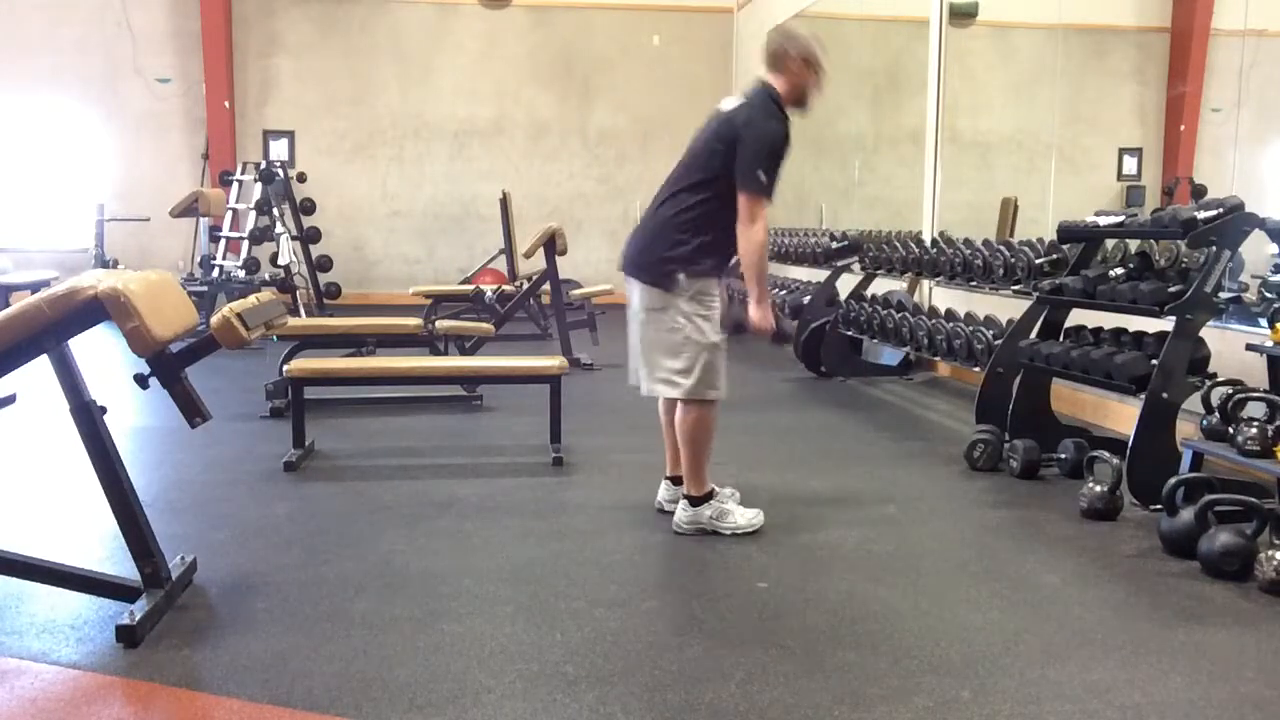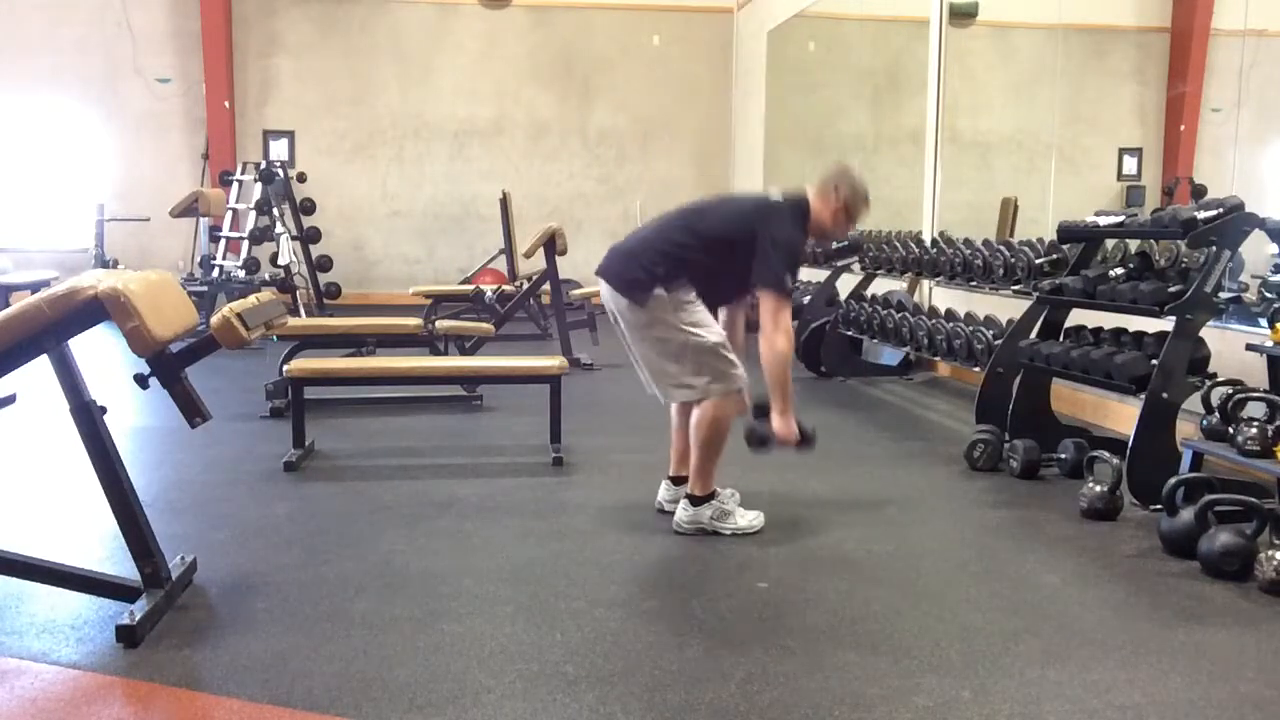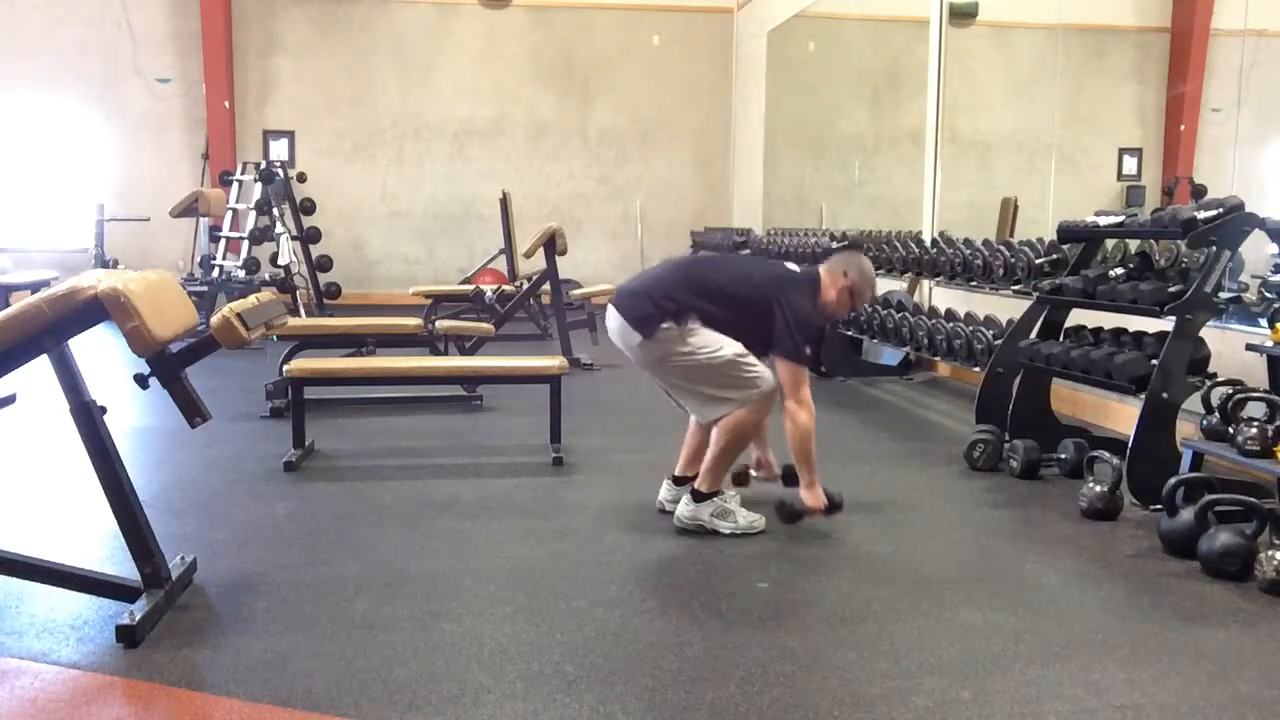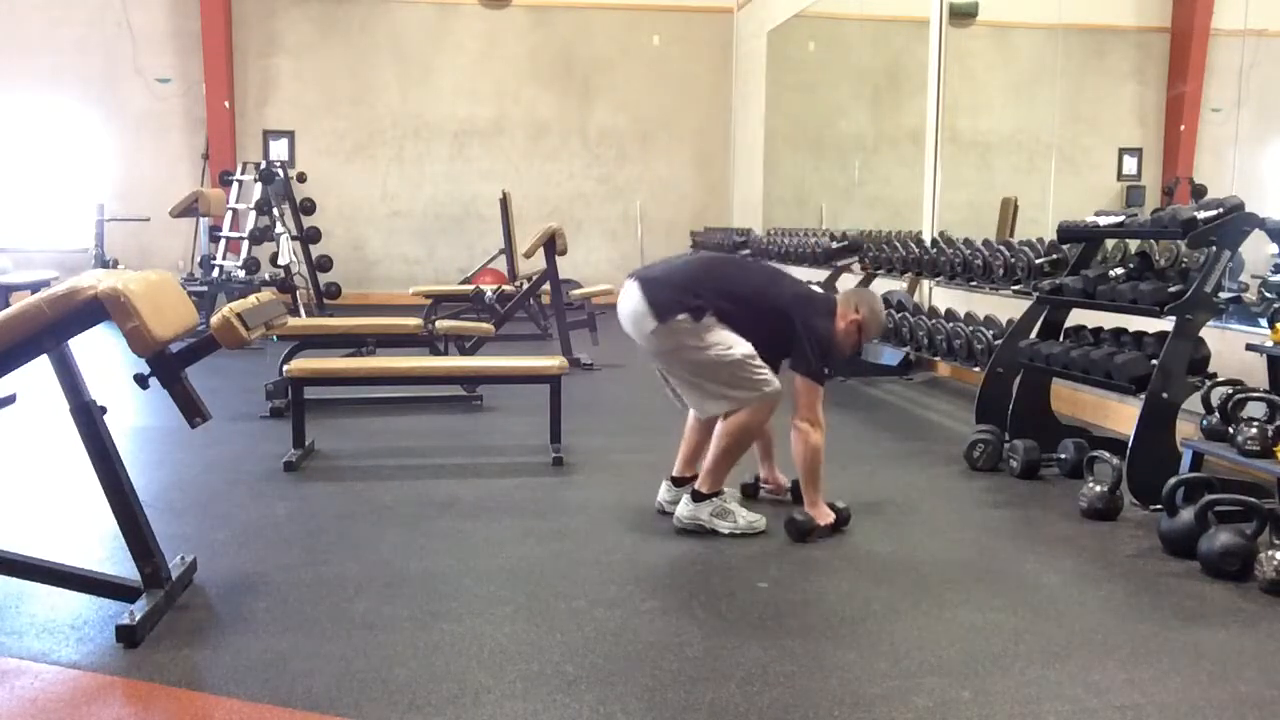
dt=0.3s
person 1, frame 1
left shoulder: (743, 110)
right shoulder: (766, 122)
right elbow: (750, 222)
left wrist: (712, 285)
right wrist: (759, 302)
left hip: (650, 258)
right hip: (671, 266)
left knee: (679, 380)
right knee: (697, 384)
left ankle: (678, 484)
right ankle: (698, 504)
person 1, frame 2
left shoulder: (771, 213)
right shoulder: (784, 229)
left elbow: (733, 304)
right elbow: (775, 330)
left wrist: (733, 376)
right wrist: (782, 414)
left hip: (627, 275)
right hip: (647, 284)
left knee: (697, 379)
right knee: (718, 387)
left ankle: (677, 484)
right ankle: (699, 505)
person 1, frame 3
left shoulder: (784, 285)
right shoulder: (797, 302)
left elbow: (743, 380)
right elbow: (796, 402)
left wrist: (761, 448)
right wrist: (810, 484)
left hip: (629, 308)
right hip: (650, 320)
left knee: (722, 390)
right knee: (758, 392)
left ankle: (680, 484)
right ankle: (702, 502)
person 1, frame 4
left shoulder: (794, 306)
right shoulder: (816, 323)
left elbow: (751, 391)
right elbow: (806, 423)
left wrist: (768, 468)
right wrist: (814, 504)
left hip: (640, 294)
right hip: (664, 308)
left knee: (720, 392)
right knee: (759, 397)
left ankle: (679, 485)
right ankle: (702, 501)
